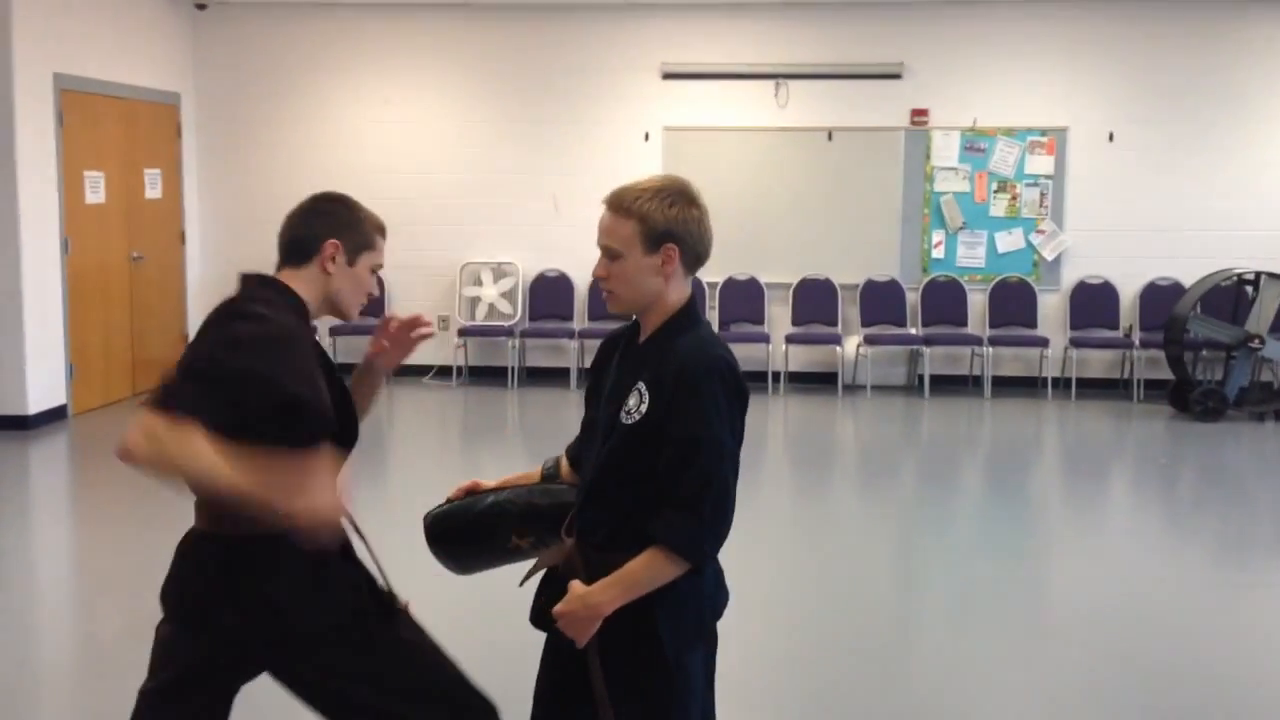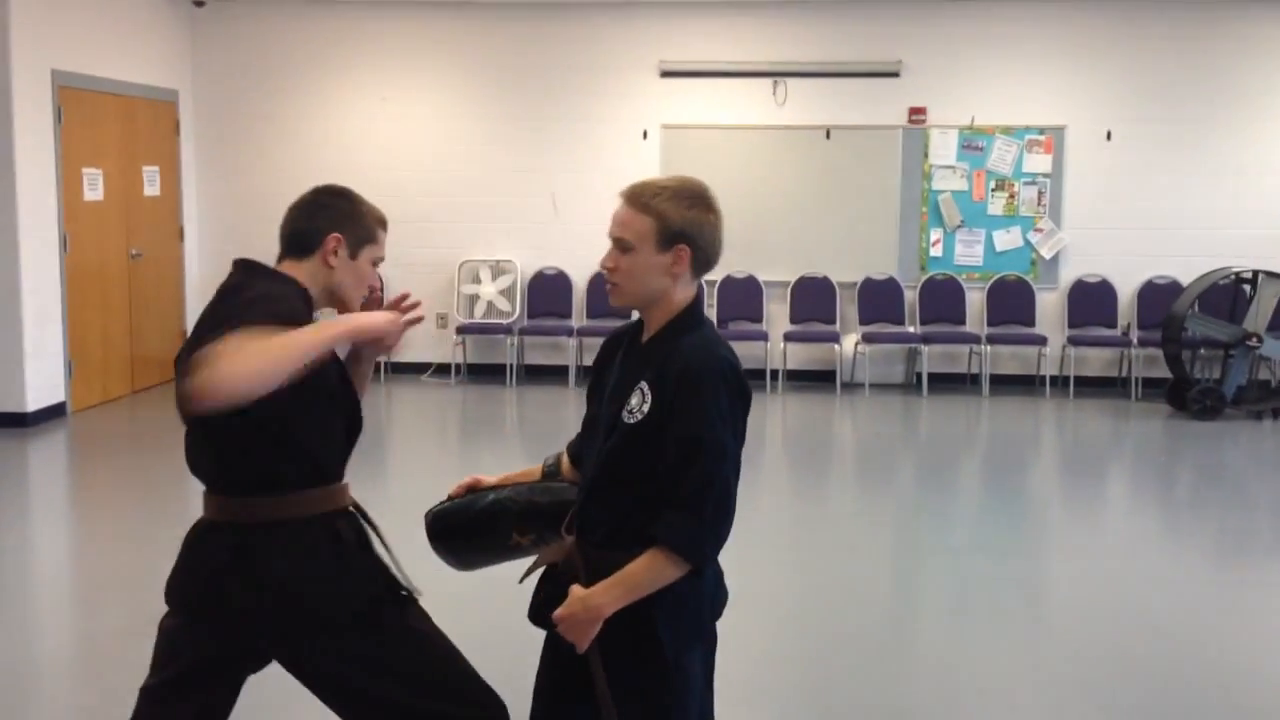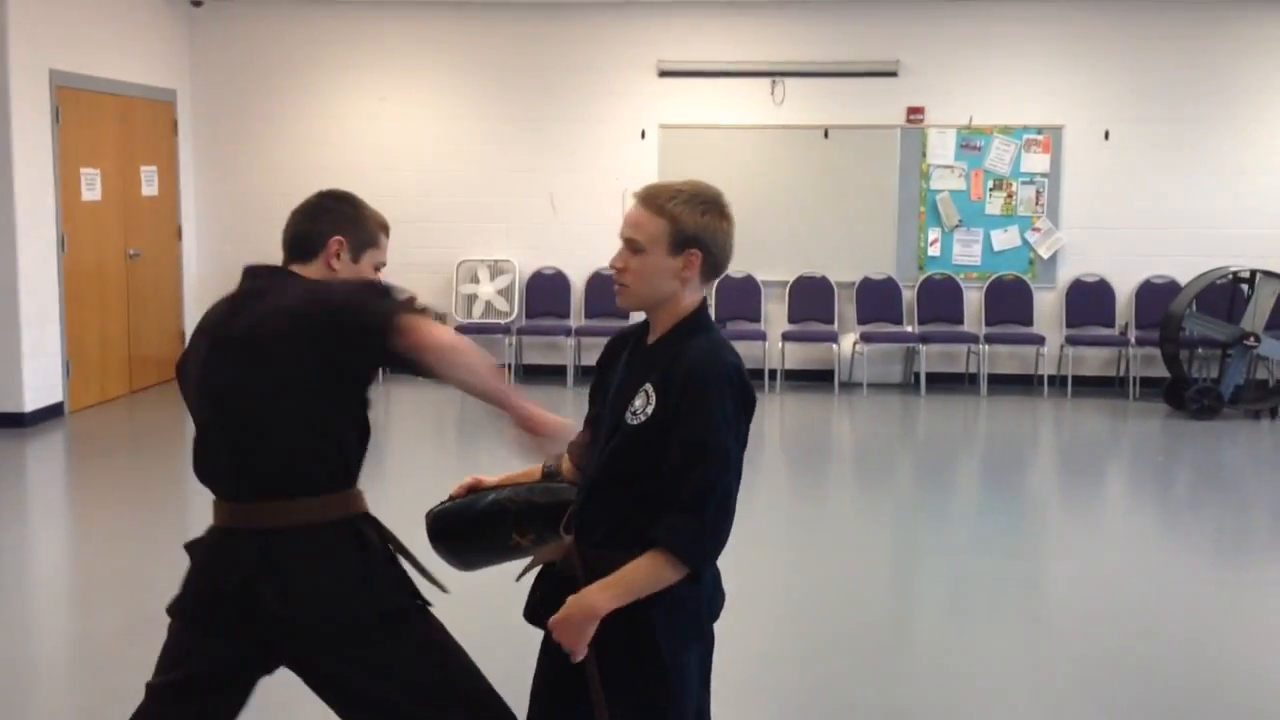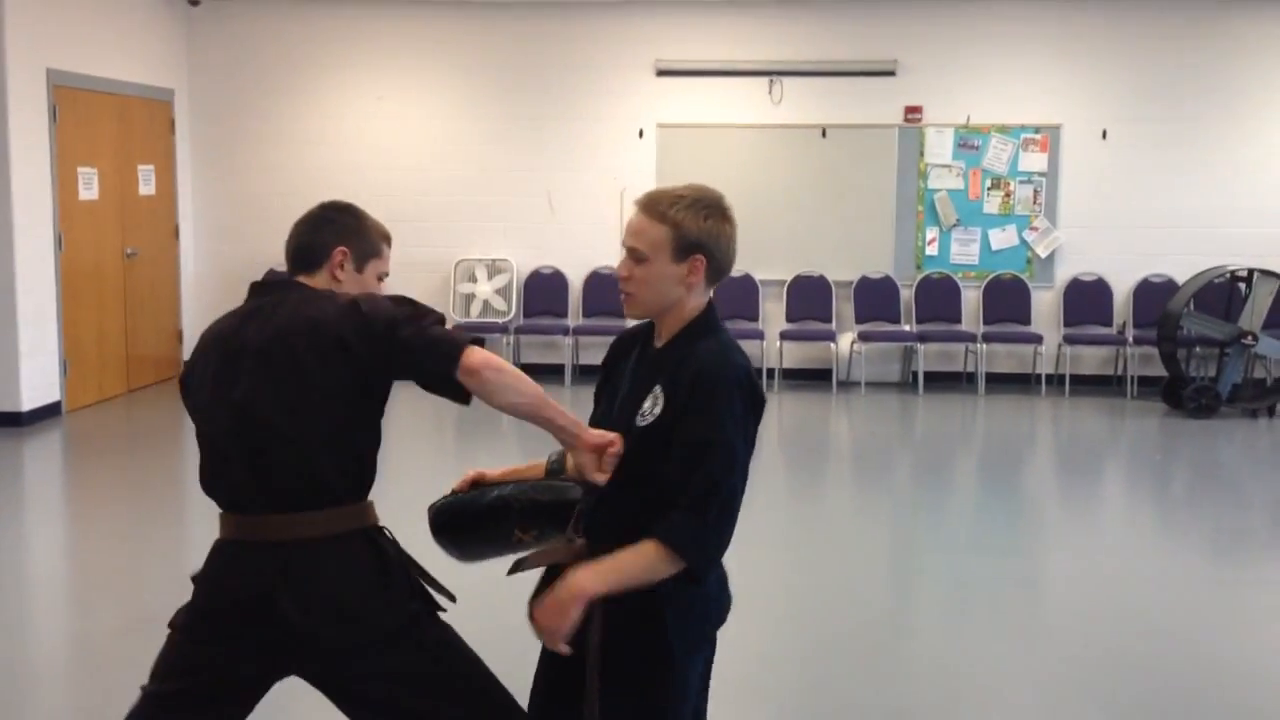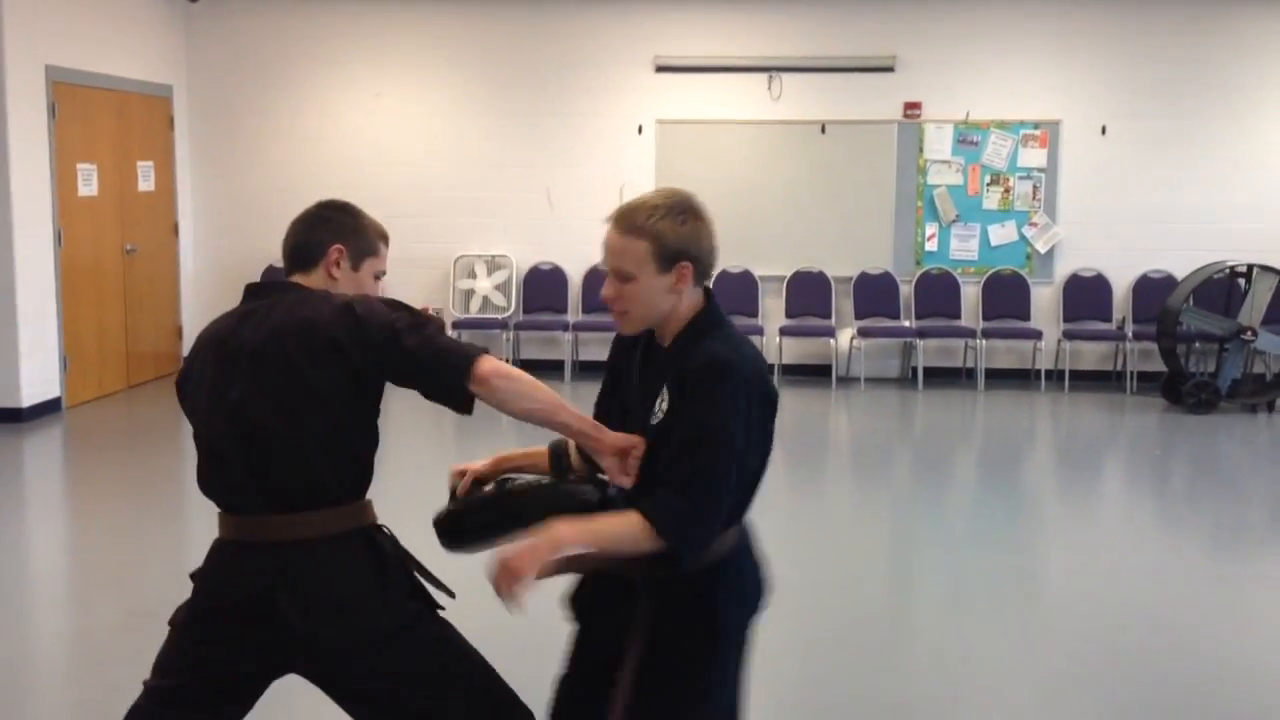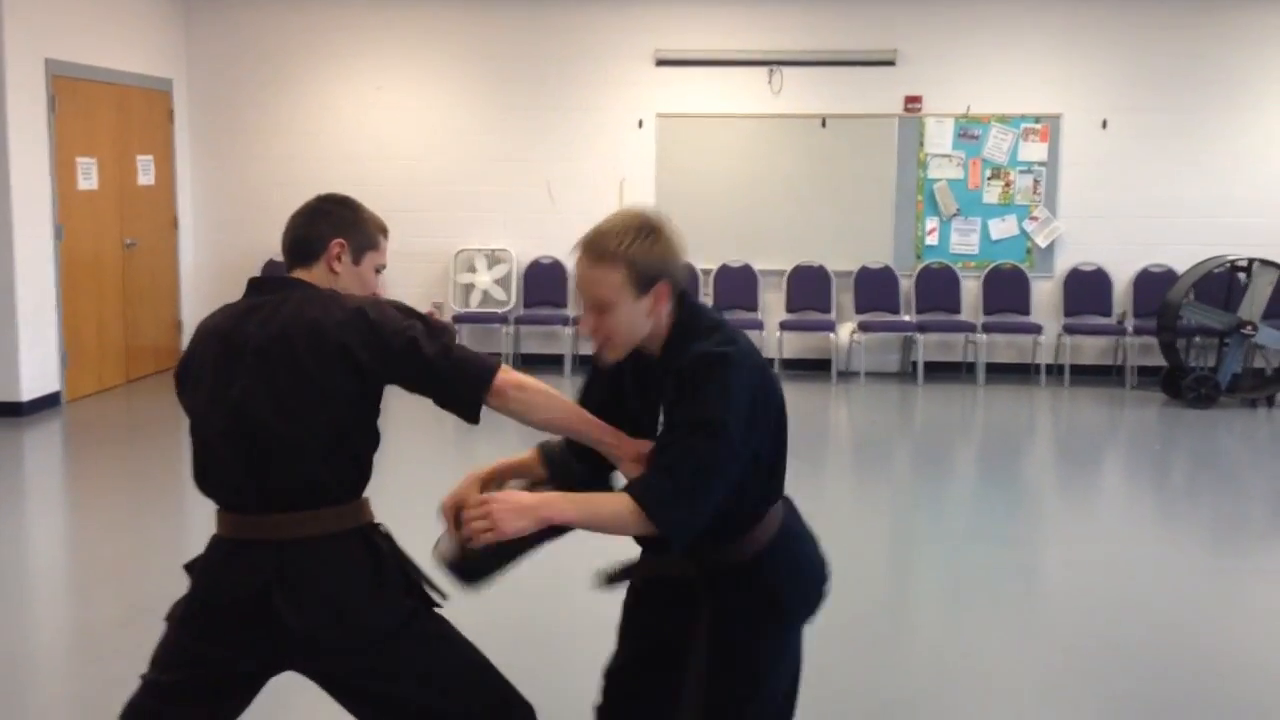
dt=0.1s
person 1, frame 1
left shoulder: (701, 369)
right shoulder: (621, 348)
left elbow: (697, 528)
left wrist: (602, 598)
right wrist: (506, 486)
left hip: (654, 606)
right hip: (589, 590)
person 1, frame 2
left shoulder: (705, 369)
right shoulder: (623, 346)
left elbow: (698, 529)
left wrist: (603, 601)
right wrist: (506, 483)
left hip: (653, 606)
right hip: (590, 587)
person 1, frame 3
left shoulder: (710, 374)
right shoulder: (627, 348)
left elbow: (696, 534)
left wrist: (598, 601)
right wrist: (508, 482)
left hip: (651, 607)
right hip: (590, 589)
person 1, frame 4
left shoulder: (718, 376)
right shoulder: (632, 349)
left elbow: (698, 532)
left wrist: (585, 582)
right wrist: (511, 476)
left hip: (658, 604)
right hip: (595, 587)
person 1, frame 5
left shoulder: (725, 371)
right shoulder: (635, 346)
left elbow: (684, 517)
right elbow: (599, 449)
left wrist: (558, 538)
right wrist: (501, 462)
left hip: (696, 590)
right hip: (633, 581)
person 1, frame 6
left shoulder: (719, 366)
right shoulder: (626, 352)
left elbow: (670, 503)
right elbow: (584, 452)
left wrist: (542, 509)
right wrist: (493, 475)
left hip: (751, 576)
right hip: (680, 568)
person 2, frame 1
left shoulder: (256, 318)
right shoulder: (260, 325)
left elbow: (327, 434)
right elbow: (145, 439)
left wrist: (377, 365)
right wrist: (269, 489)
left hip: (215, 568)
right hip: (294, 580)
person 2, frame 2
left shoulder: (260, 299)
right shoulder: (261, 298)
right elbow: (216, 382)
left wrist: (364, 349)
right wrist: (340, 329)
left hip: (223, 556)
right hip: (310, 566)
person 2, frame 3
left shoulder: (216, 325)
right shoulder: (328, 307)
right elbow: (435, 344)
right wrist: (522, 410)
left hip: (229, 566)
right hip: (326, 571)
person 2, frame 4
left shoulder: (217, 342)
right shoulder: (353, 322)
right elbow: (480, 368)
right wrist: (576, 435)
left hip: (240, 577)
right hip: (344, 583)
person 2, frame 5
left shoulder: (213, 342)
right shoulder: (352, 324)
right elbow: (486, 377)
right wrist: (596, 436)
left hip: (238, 578)
right hip: (341, 582)
person 2, frame 6
left shoulder: (211, 336)
right shoulder: (358, 324)
right elbow: (503, 387)
right wrist: (615, 441)
left hip: (236, 576)
right hip: (339, 581)
